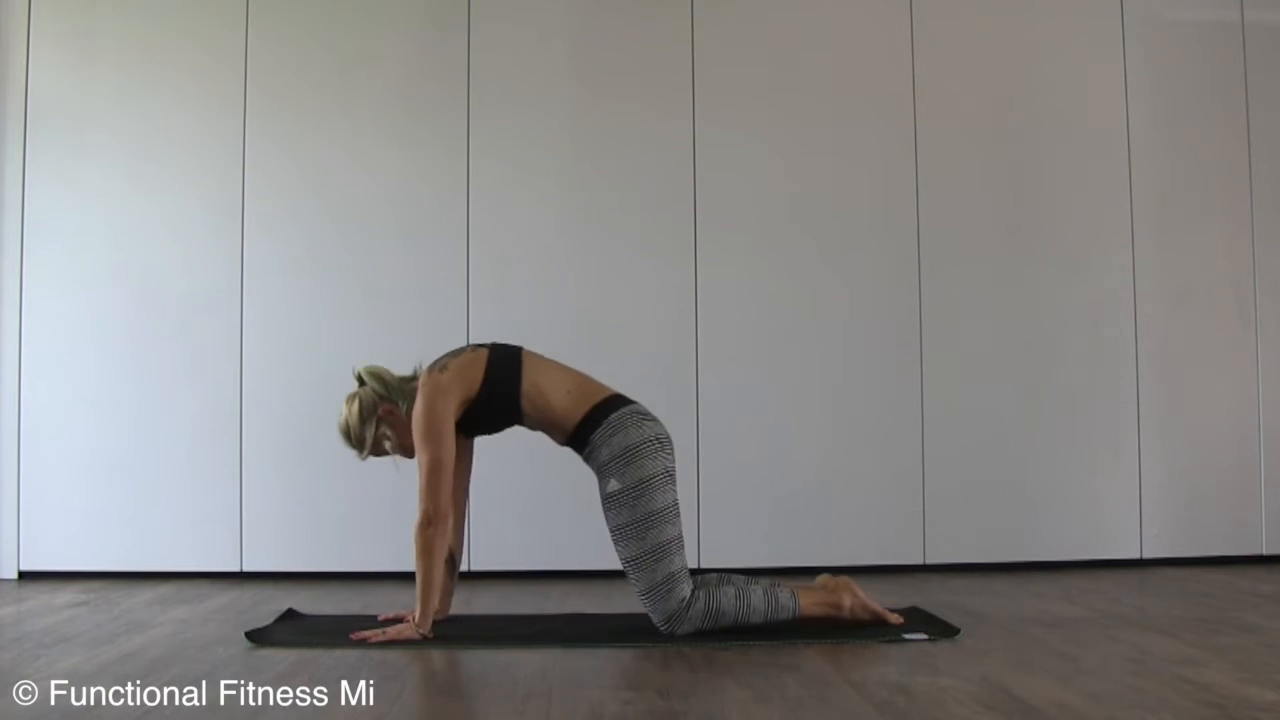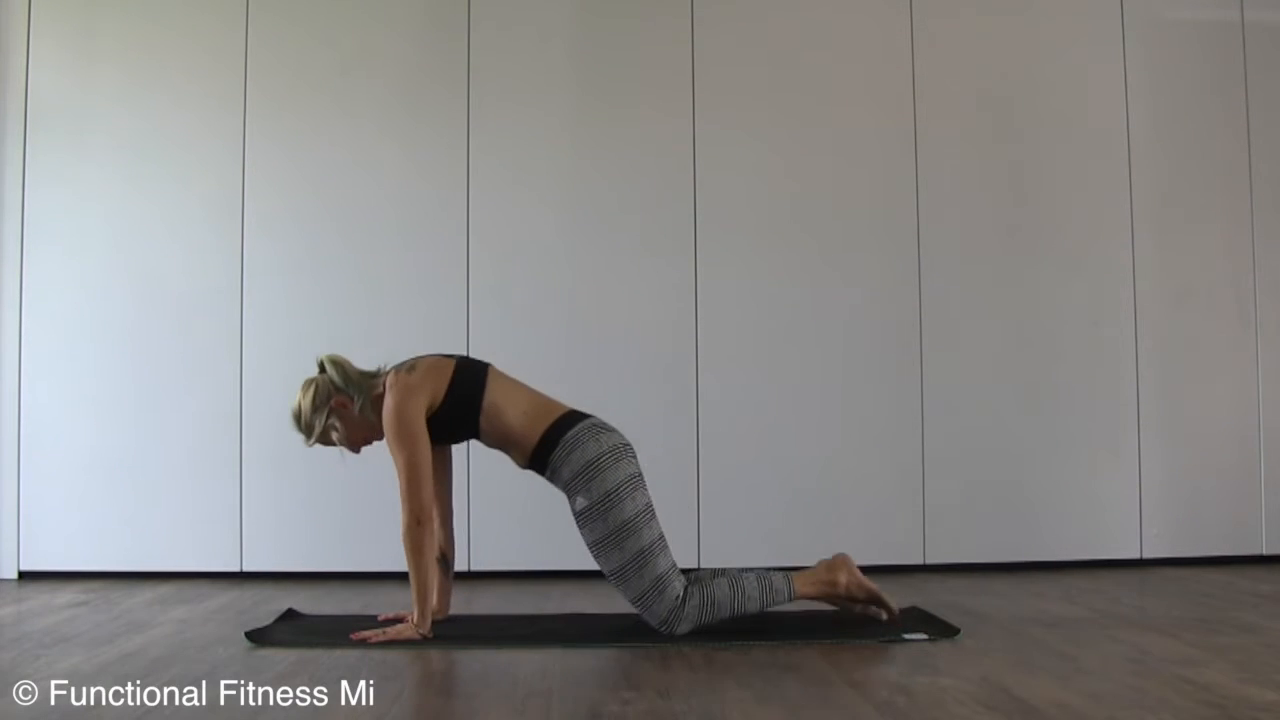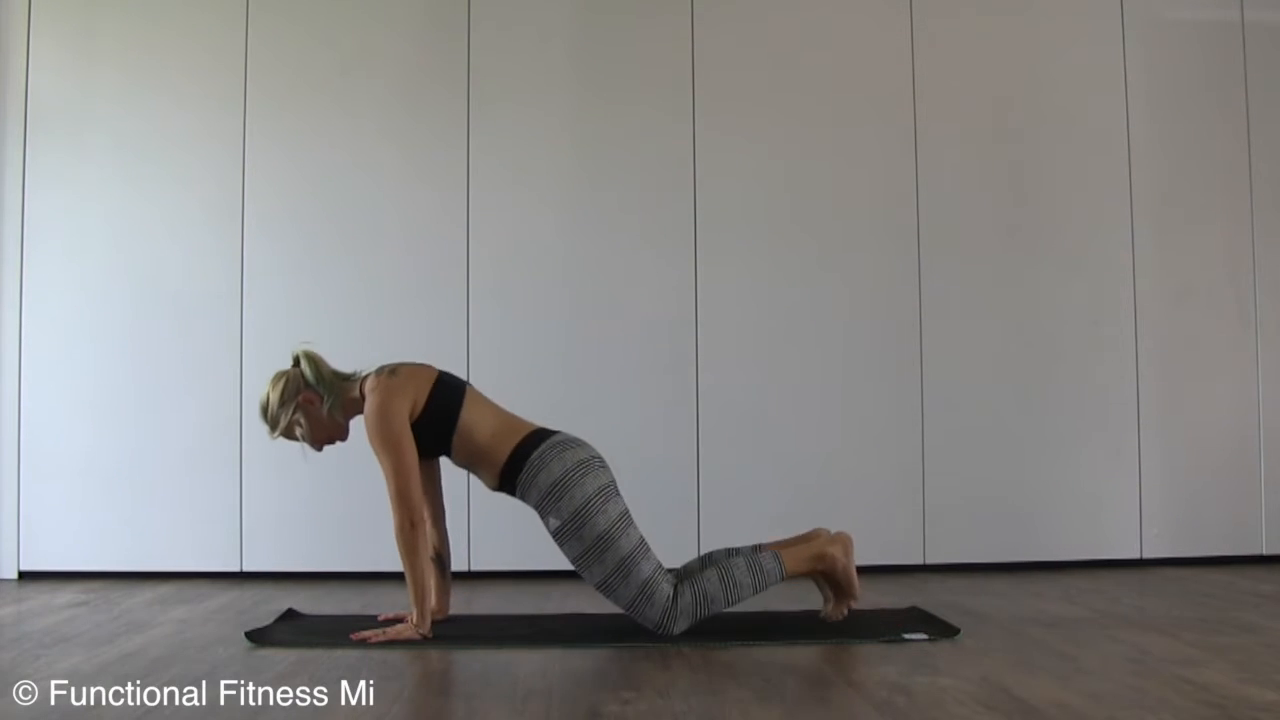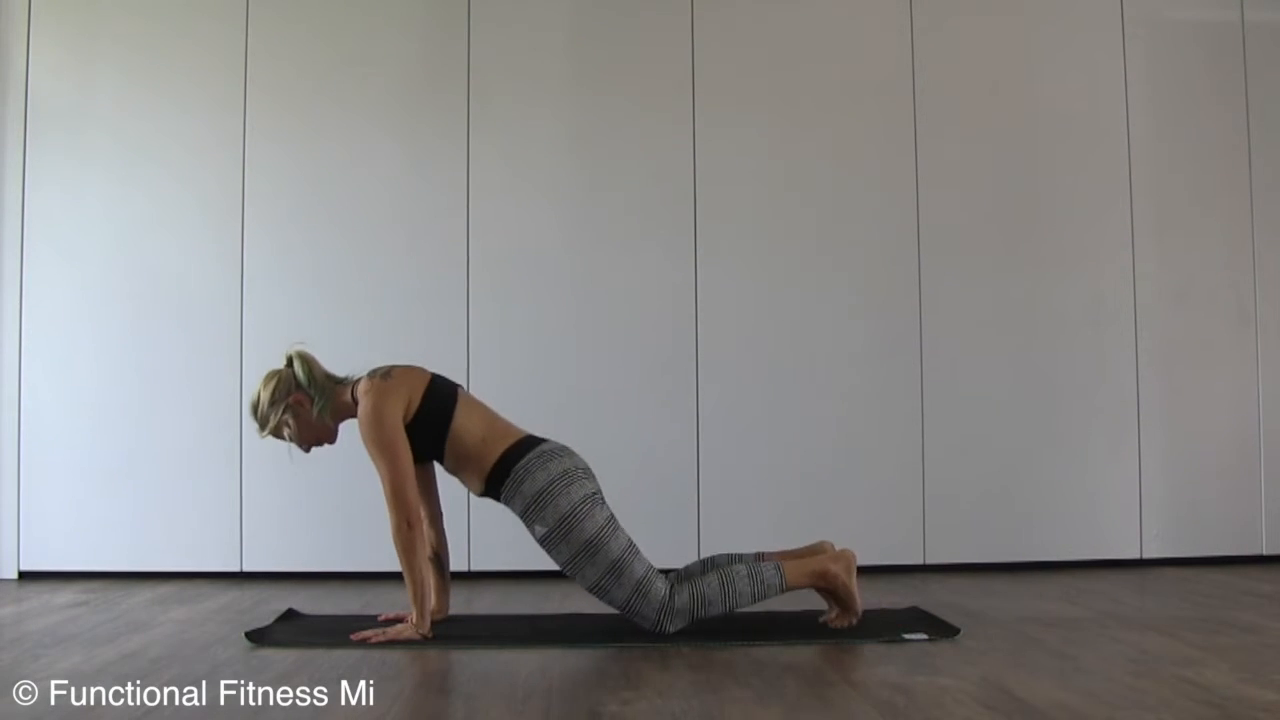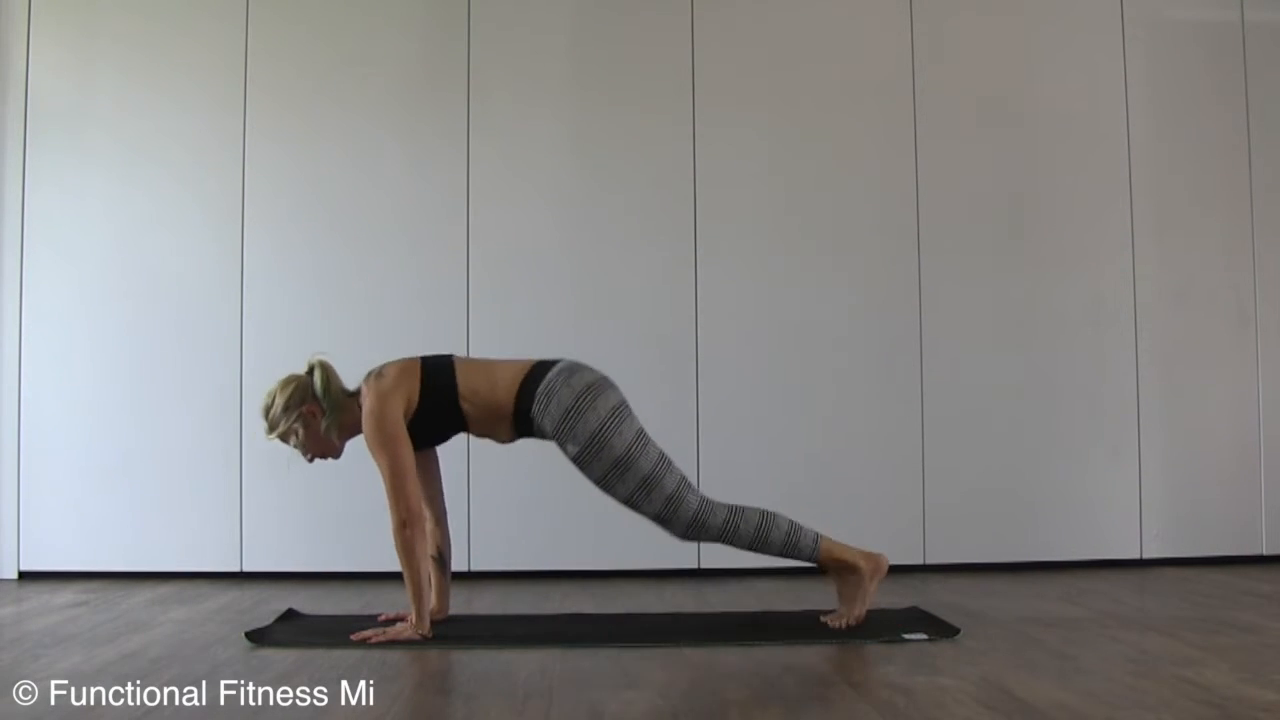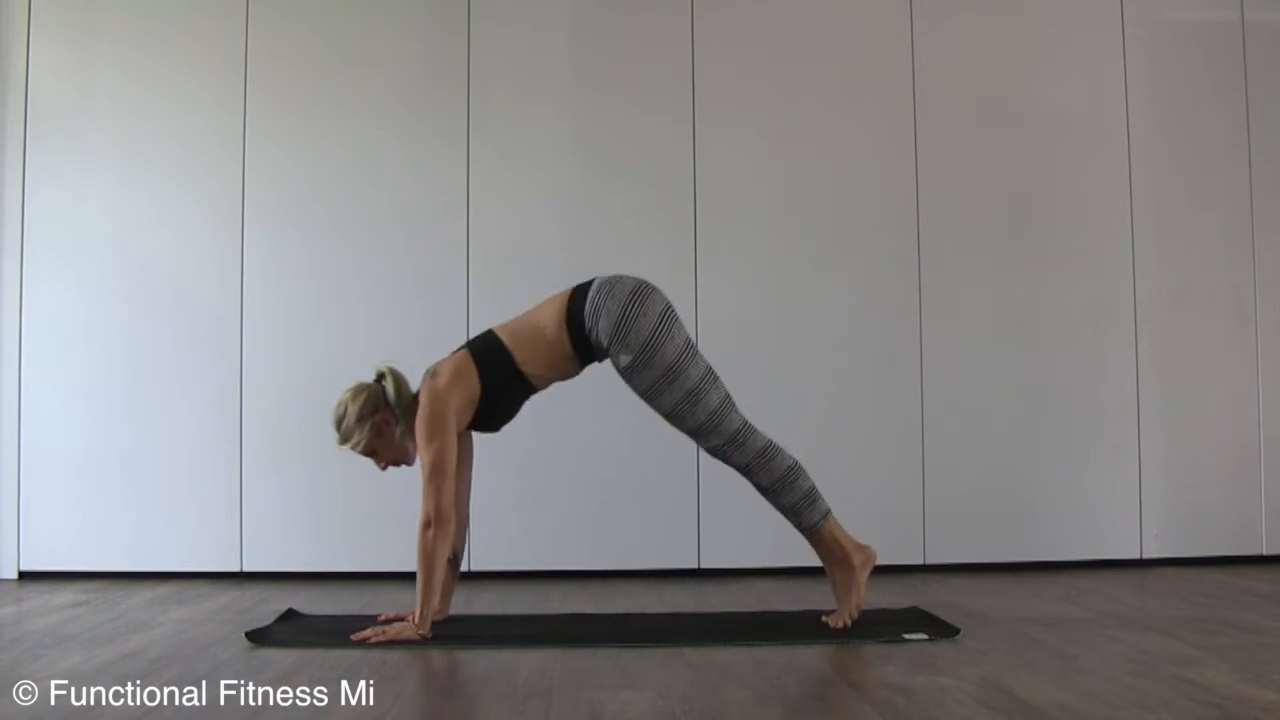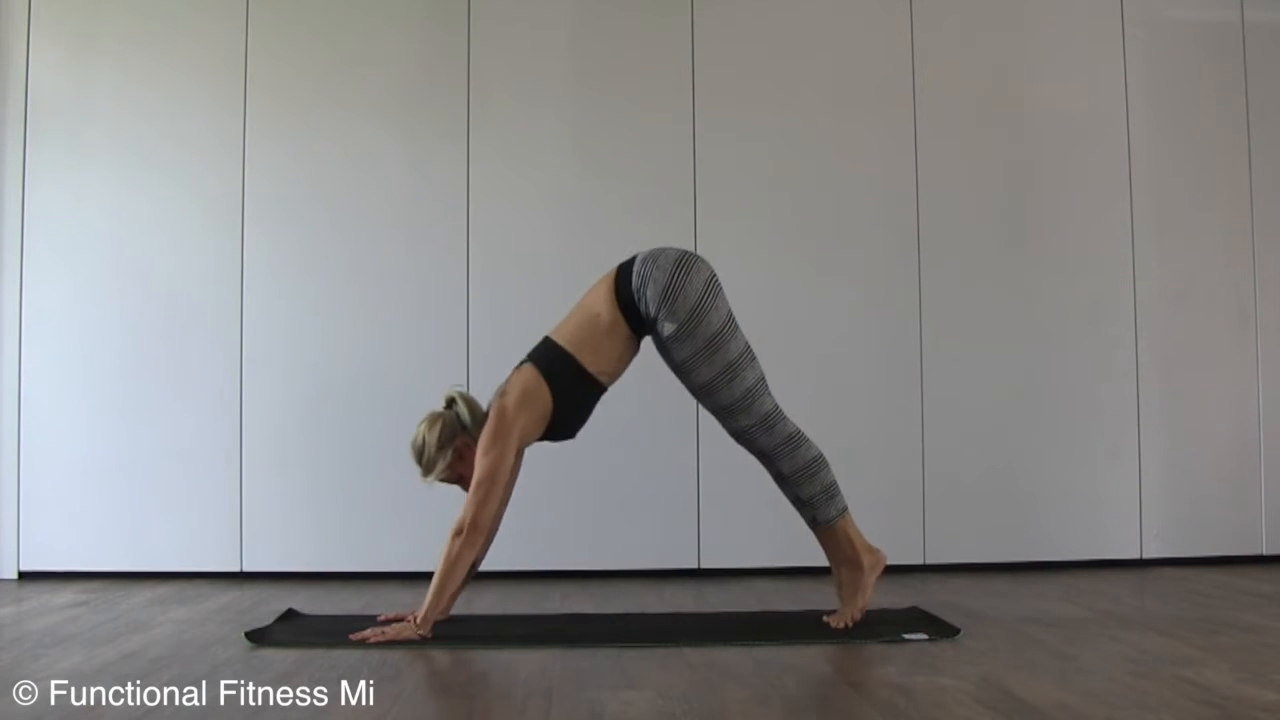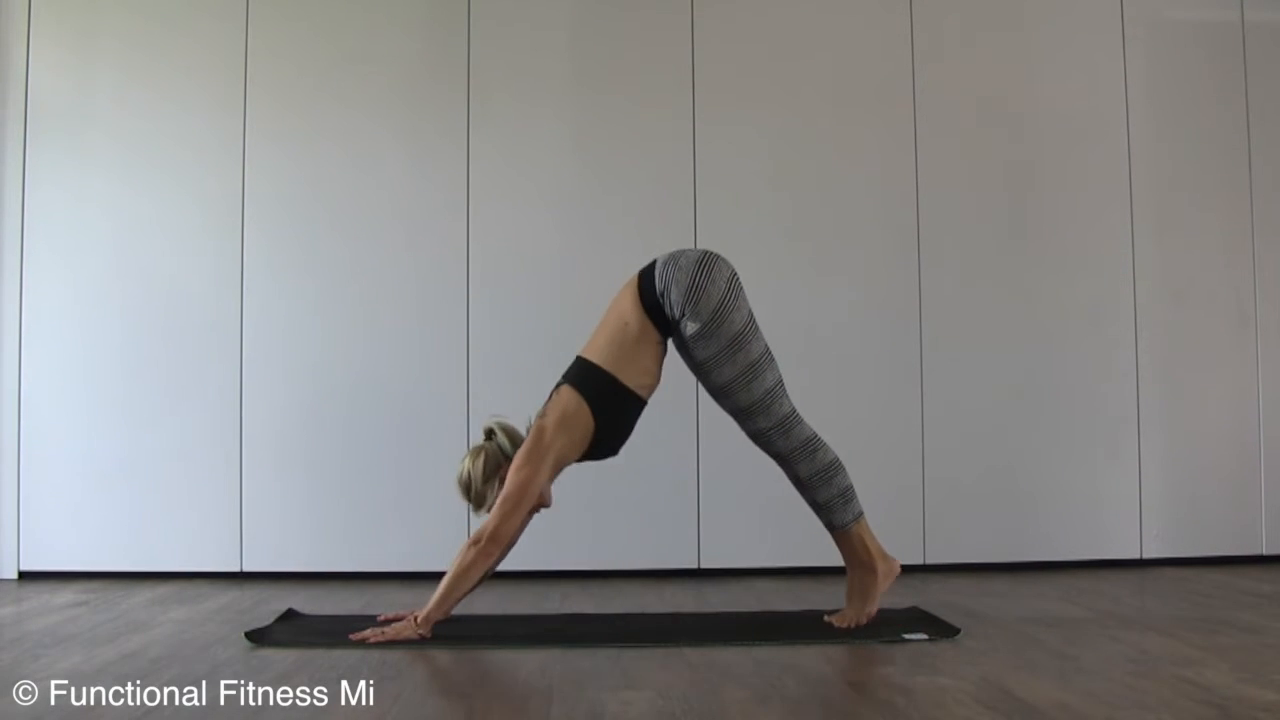
dt=0.3s
person 1, frame 1
left shoulder: (431, 396)
right shoulder: (453, 402)
left elbow: (433, 518)
right elbow: (451, 515)
left wrist: (421, 621)
right wrist: (437, 603)
left hip: (624, 443)
right hip: (628, 438)
left knee: (674, 611)
right knee: (669, 594)
left ankle: (829, 601)
right ankle: (819, 592)
person 1, frame 2
left shoulder: (399, 396)
right shoulder: (422, 399)
left elbow: (420, 517)
right elbow: (439, 514)
left wrist: (421, 619)
right wrist: (435, 603)
left hip: (587, 460)
right hip: (591, 456)
left knee: (673, 612)
right knee: (669, 595)
left ankle: (827, 578)
right ankle: (823, 577)
person 1, frame 3
left shoulder: (381, 400)
right shoulder: (402, 403)
left elbow: (411, 521)
right elbow: (429, 517)
left wrist: (419, 619)
right wrist: (437, 603)
left hip: (558, 477)
right hip: (565, 468)
left knee: (667, 612)
right knee: (660, 593)
left ankle: (815, 556)
right ankle: (807, 549)
person 1, frame 4
left shoulder: (372, 402)
right shoulder: (391, 406)
left elbow: (407, 519)
right elbow: (427, 515)
left wrist: (417, 618)
right wrist: (438, 603)
left hip: (548, 486)
right hip: (550, 477)
left knee: (664, 612)
right knee: (661, 598)
left ankle: (823, 568)
right ankle: (813, 559)
person 1, frame 5
left shoulder: (376, 404)
right shoulder: (400, 409)
left elbow: (409, 520)
right elbow: (432, 513)
left wrist: (418, 617)
right wrist: (437, 602)
left hip: (571, 401)
right hip: (567, 398)
left knee: (690, 513)
right knee: (689, 515)
left ankle: (852, 559)
right ankle: (838, 556)
person 1, frame 6
left shoulder: (437, 404)
right shoulder: (455, 407)
left elbow: (437, 520)
right elbow: (454, 517)
left wrist: (418, 622)
right wrist: (435, 604)
left hip: (622, 313)
right hip: (619, 316)
left knee: (731, 438)
right knee: (728, 444)
left ankle: (846, 554)
right ankle: (838, 557)
person 1, frame 7
left shoulder: (508, 421)
right shoulder: (504, 422)
left elbow: (469, 529)
right elbow: (481, 526)
left wrist: (422, 622)
right wrist: (435, 606)
left hip: (667, 285)
right hip: (657, 294)
left knee: (760, 424)
right knee: (755, 430)
left ankle: (856, 553)
right ankle: (847, 556)
person 1, frame 8
left shoulder: (548, 444)
right shoulder: (550, 443)
left elbow: (488, 541)
right elbow: (493, 543)
left wrist: (422, 621)
right wrist: (429, 609)
left hip: (690, 284)
right hip: (676, 296)
left knee: (778, 429)
right knee: (773, 435)
left ankle: (870, 559)
right ankle: (863, 560)
